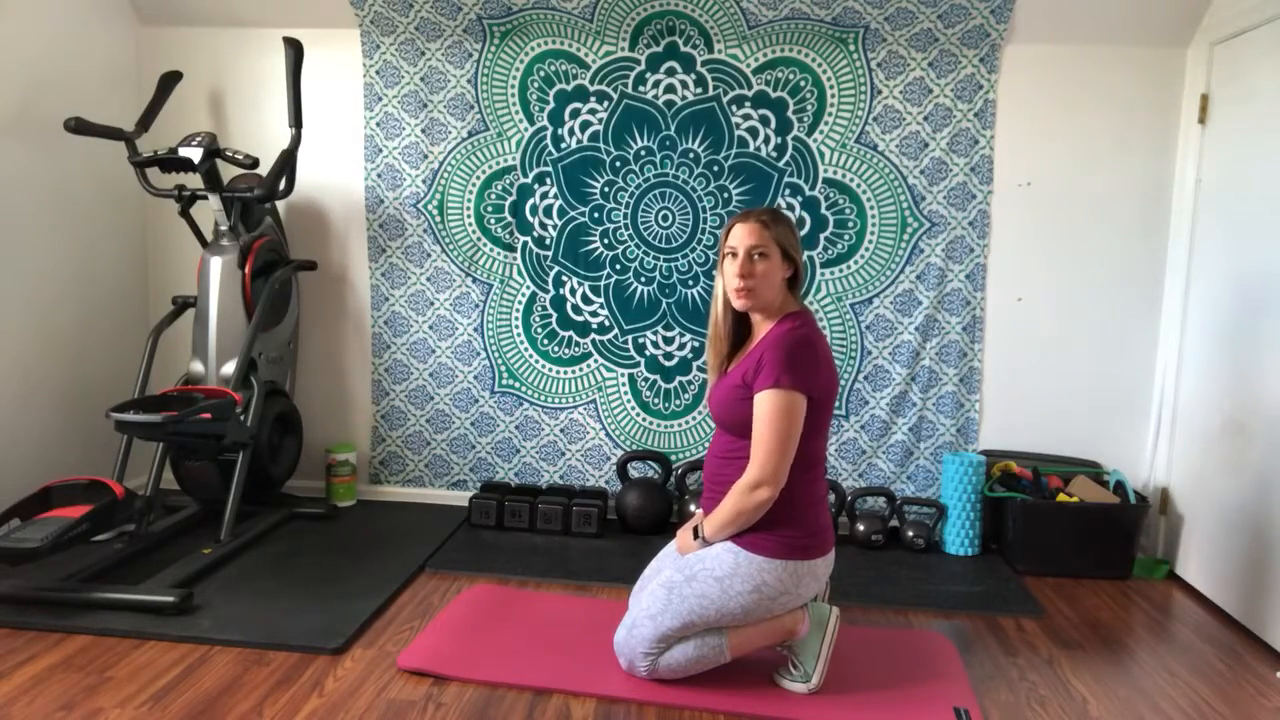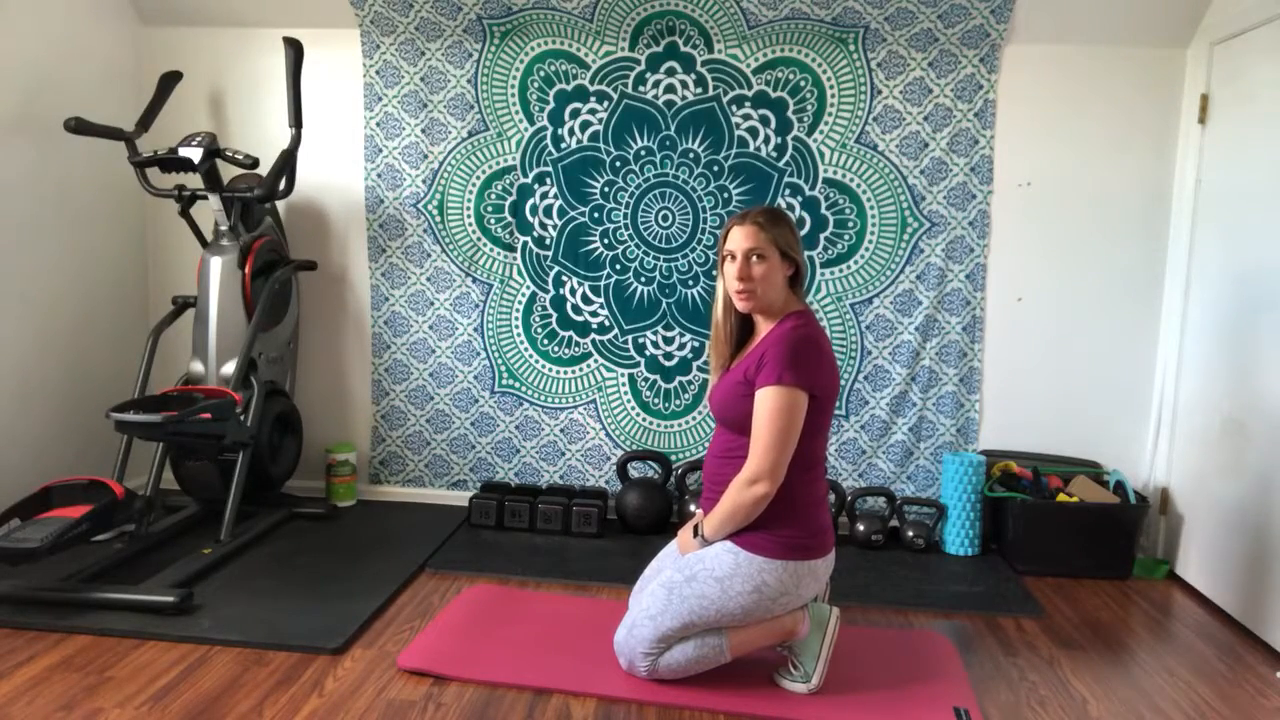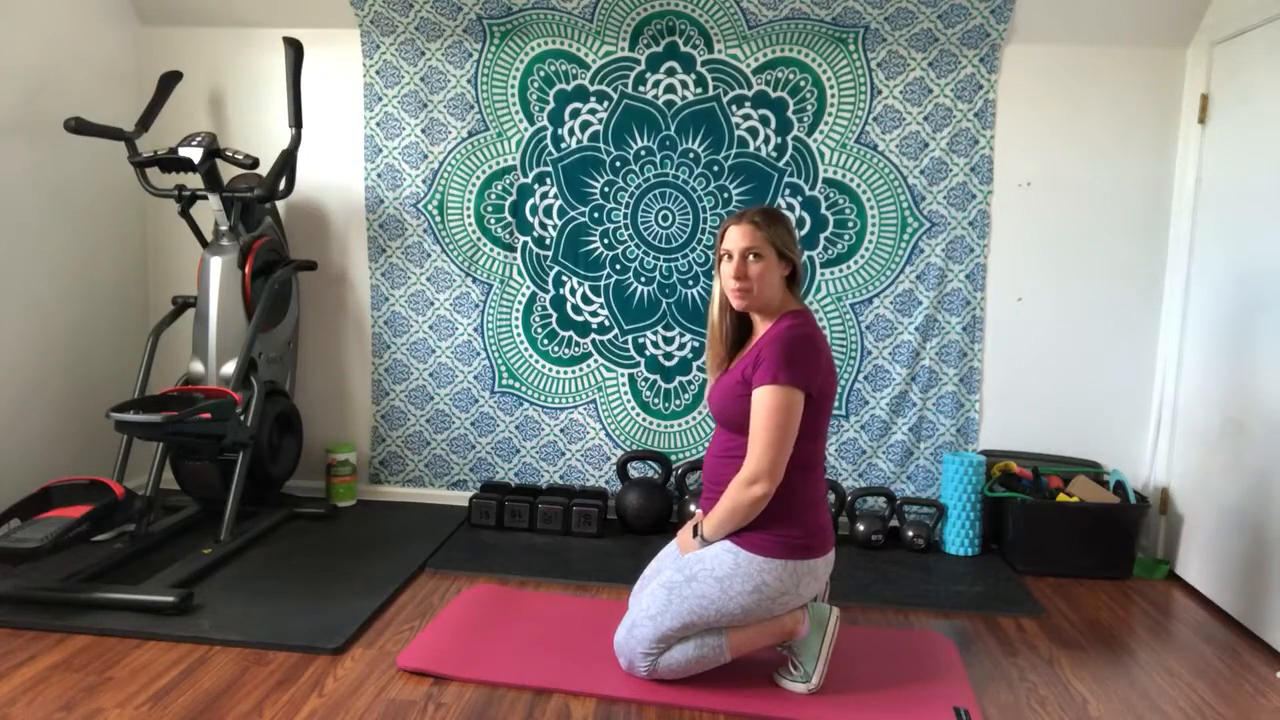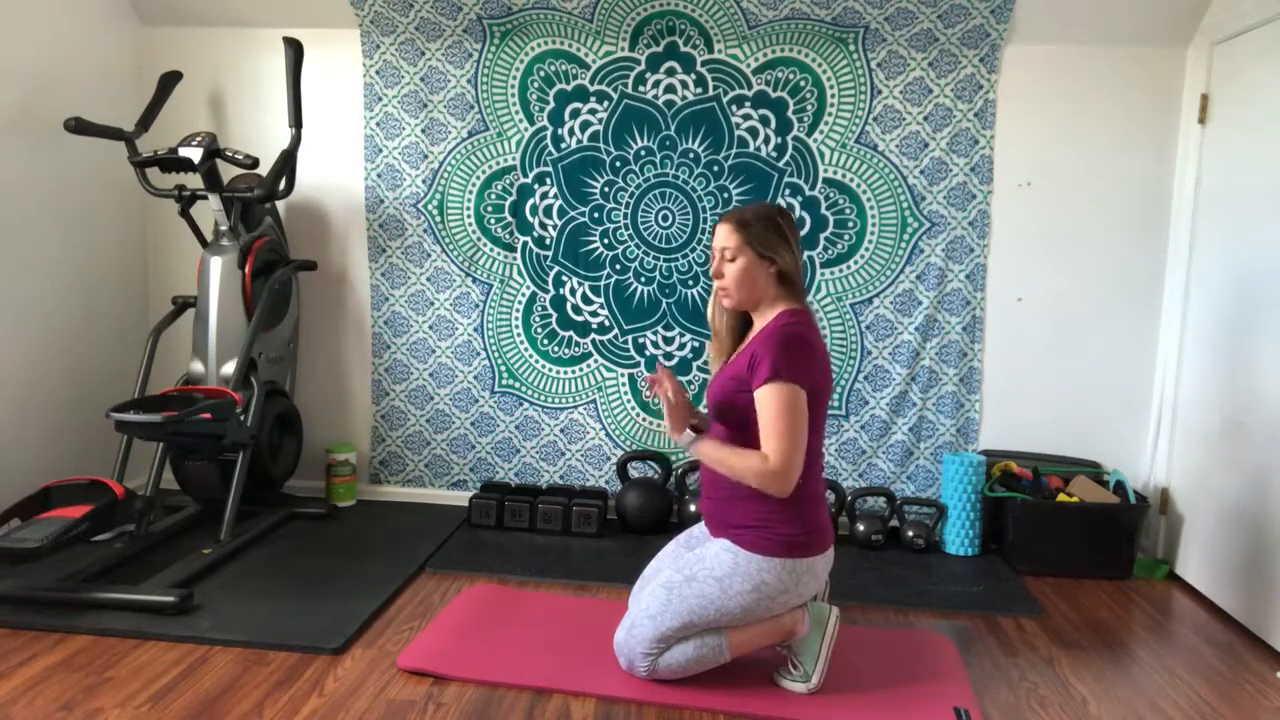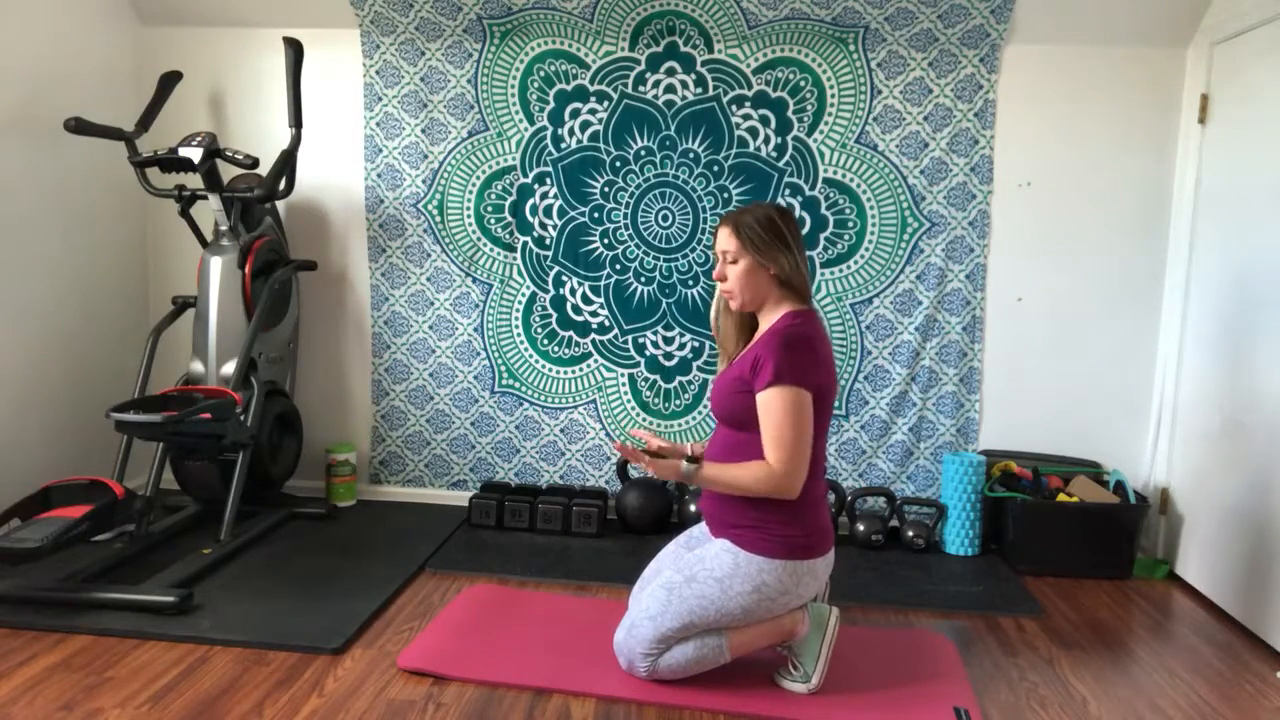
dt=0.4s
person 1, frame 1
left shoulder: (789, 344)
right shoulder: (760, 336)
left elbow: (763, 483)
left wrist: (702, 535)
right wrist: (704, 520)
left hip: (770, 551)
right hip: (747, 532)
left knee: (635, 650)
right knee: (642, 605)
left ankle: (793, 623)
right ankle: (790, 603)
person 1, frame 2
left shoulder: (792, 343)
right shoulder: (763, 334)
left elbow: (761, 479)
left wrist: (703, 534)
right wrist: (703, 520)
left hip: (769, 552)
right hip: (747, 532)
left knee: (635, 649)
right knee: (642, 604)
left ankle: (793, 622)
right ankle: (790, 602)
person 1, frame 3
left shoulder: (787, 342)
right shoulder: (763, 334)
left elbow: (760, 480)
left wrist: (703, 535)
right wrist: (704, 522)
left hip: (770, 551)
right hip: (747, 533)
left knee: (635, 649)
right knee: (642, 604)
left ankle: (794, 623)
right ankle: (790, 602)
person 1, frame 4
left shoulder: (783, 340)
right shoulder: (768, 329)
left elbow: (778, 473)
left wrist: (688, 436)
right wrist: (690, 420)
left hip: (769, 551)
right hip: (740, 530)
left knee: (635, 649)
right knee: (642, 605)
left ankle: (794, 621)
right ankle: (789, 600)
person 1, frame 5
left shoulder: (787, 342)
right shoulder: (775, 331)
left elbow: (782, 477)
left wrist: (684, 470)
right wrist: (682, 450)
left hip: (769, 553)
right hip: (738, 533)
left knee: (635, 649)
right knee: (641, 605)
left ankle: (794, 623)
right ankle: (787, 603)
